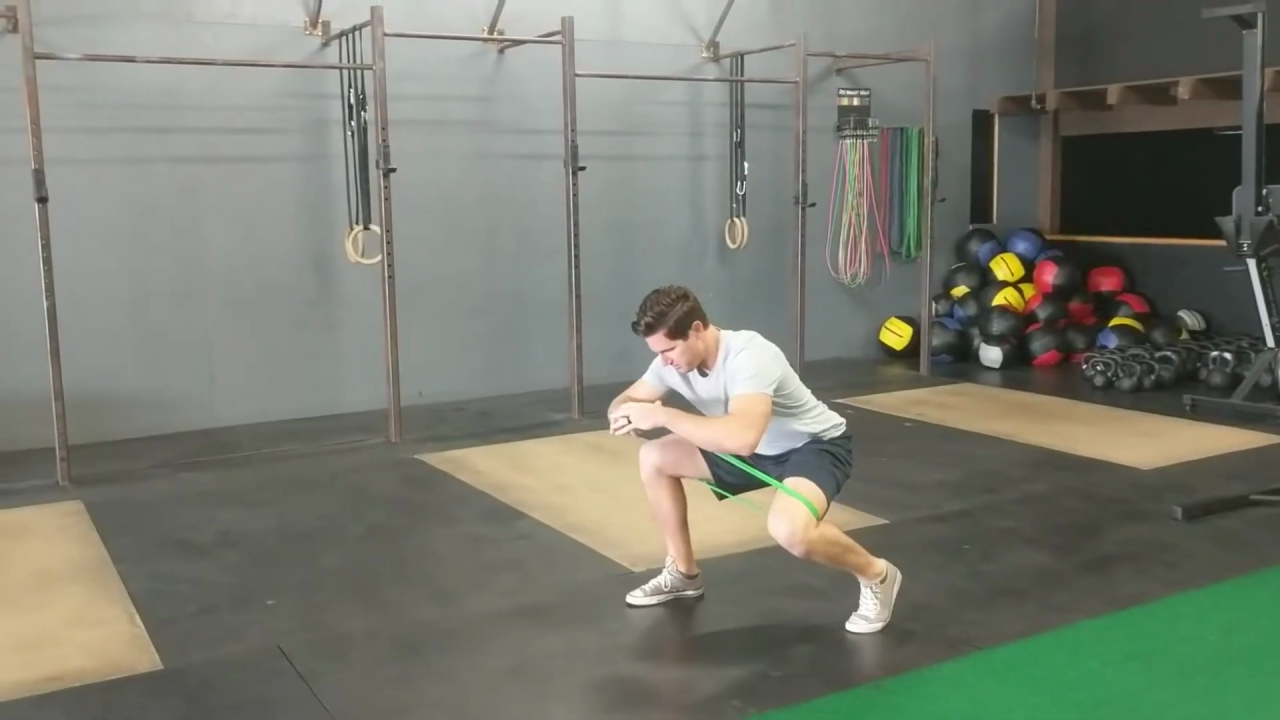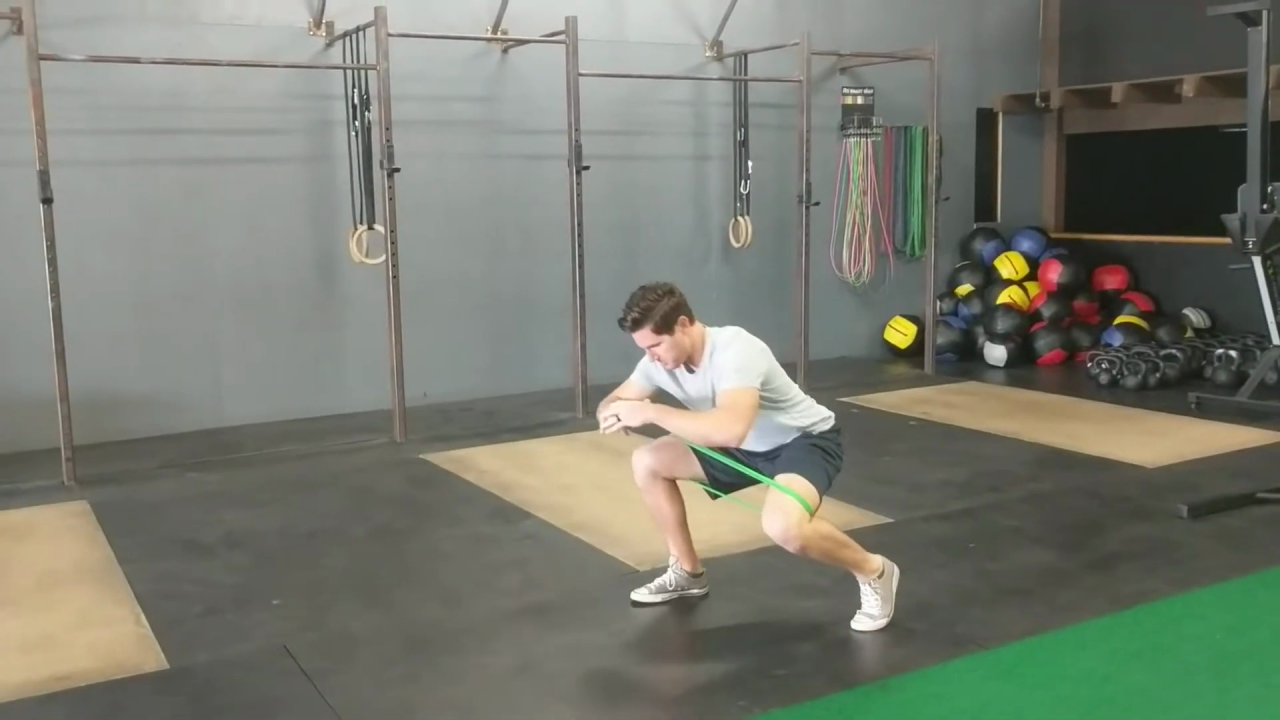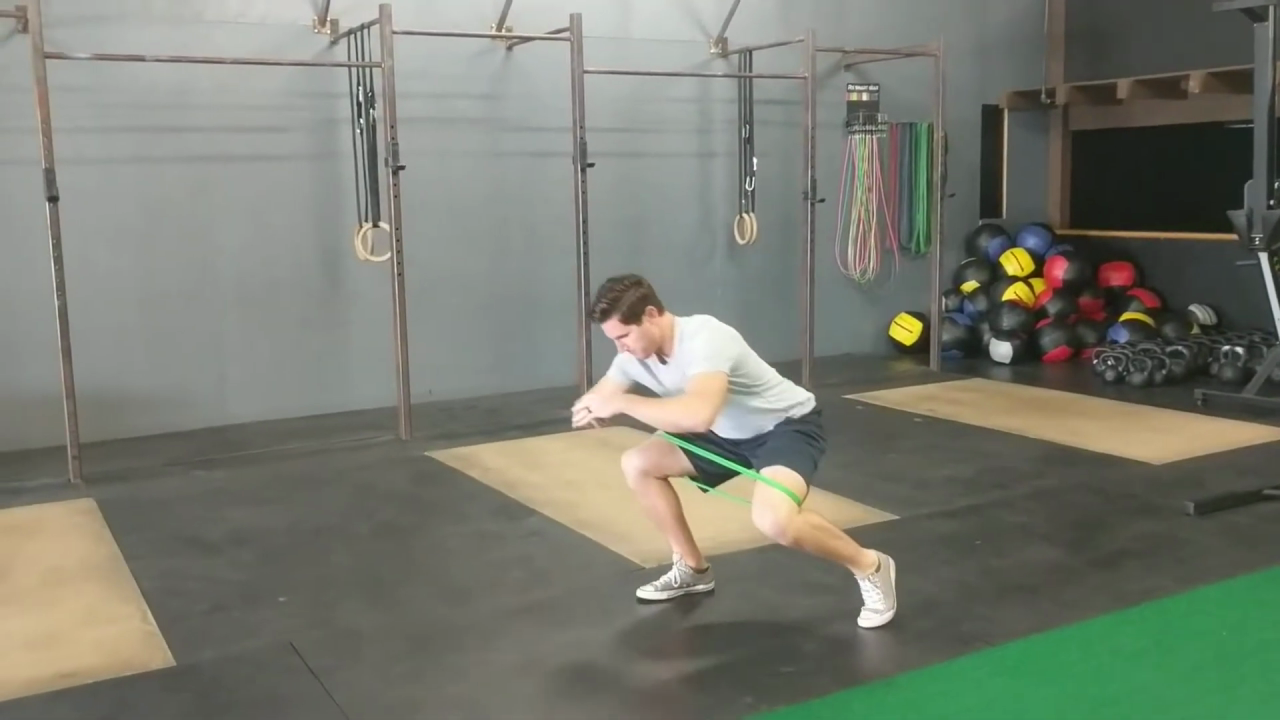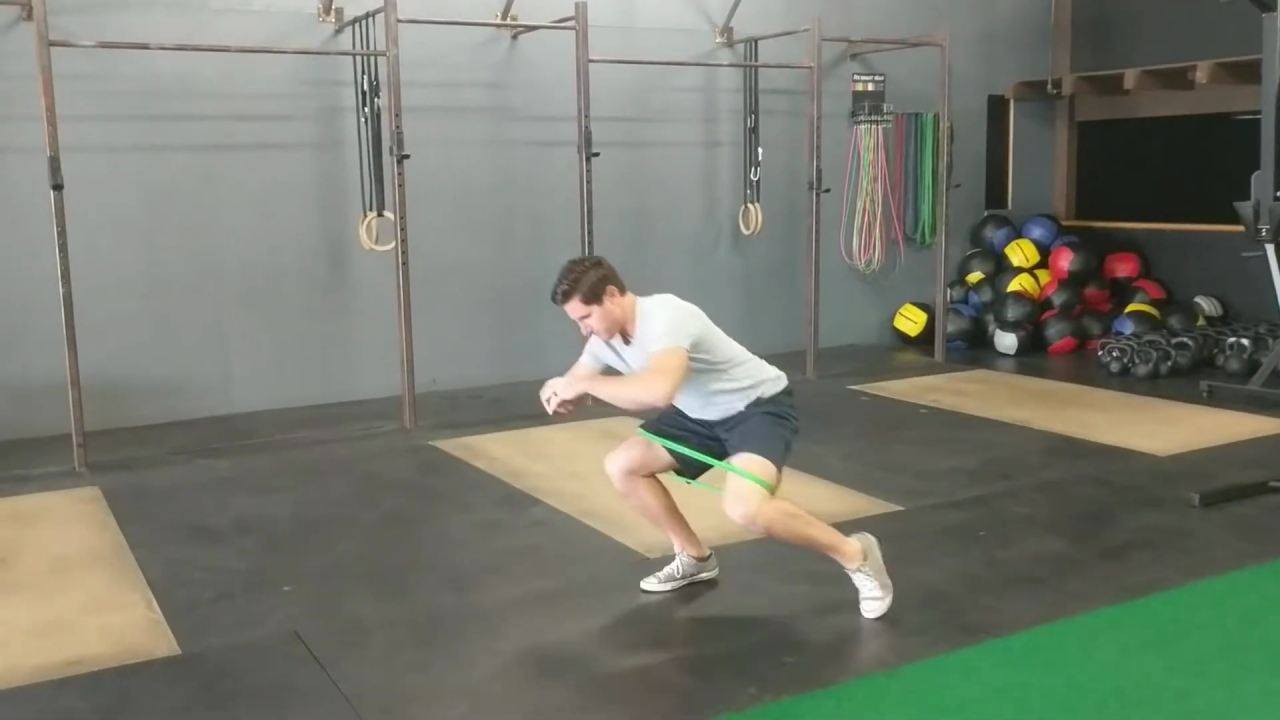
dt=0.3s
person 1, frame 1
left shoulder: (749, 357)
right shoulder: (675, 358)
left elbow: (742, 438)
right elbow: (626, 400)
left wrist: (663, 415)
right wrist: (626, 414)
left hip: (816, 445)
right hip: (758, 449)
left knee: (788, 528)
right knee: (653, 457)
left ankle: (876, 576)
right ankle: (682, 572)
person 1, frame 2
left shoulder: (735, 352)
right shoulder: (660, 359)
left elbow: (731, 431)
right elbow: (612, 401)
left wrist: (652, 412)
right wrist: (612, 414)
left hip: (806, 439)
right hip: (749, 446)
left knee: (783, 525)
right knee: (647, 462)
left ankle: (874, 572)
right ankle: (687, 571)
person 1, frame 3
left shoulder: (705, 340)
right shoulder: (636, 353)
left elbow: (698, 416)
right elbow: (597, 398)
left wrist: (622, 403)
right wrist: (591, 410)
left hip: (789, 425)
right hip: (730, 433)
left knee: (773, 519)
right knee: (637, 464)
left ankle: (870, 567)
right ankle: (691, 567)
person 1, frame 4
left shoulder: (665, 317)
right shoulder: (605, 338)
left elbow: (658, 392)
right elbow: (573, 385)
left wrist: (584, 383)
right wrist: (561, 393)
left hip: (762, 405)
right hip: (705, 415)
left knee: (746, 509)
right knee: (620, 466)
left ankle: (854, 555)
right ankle: (694, 555)
